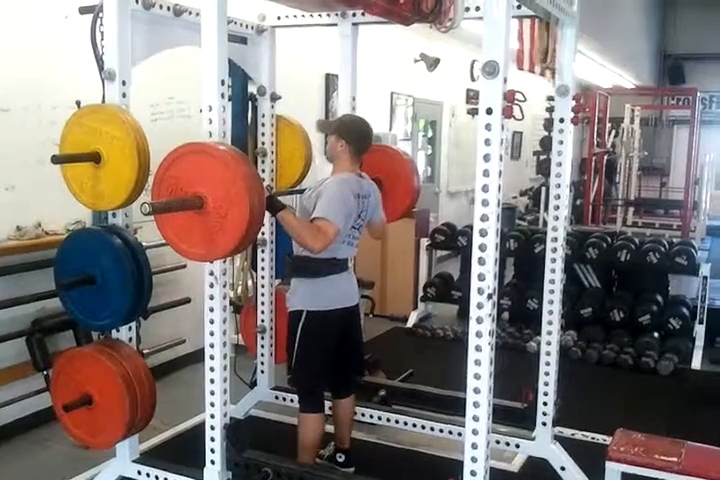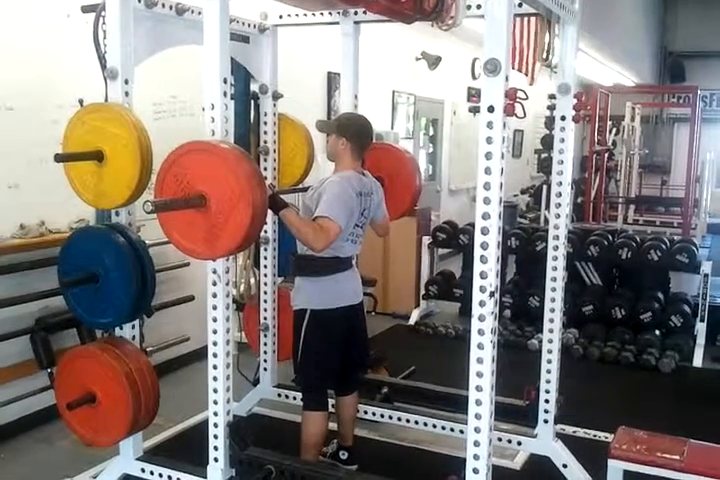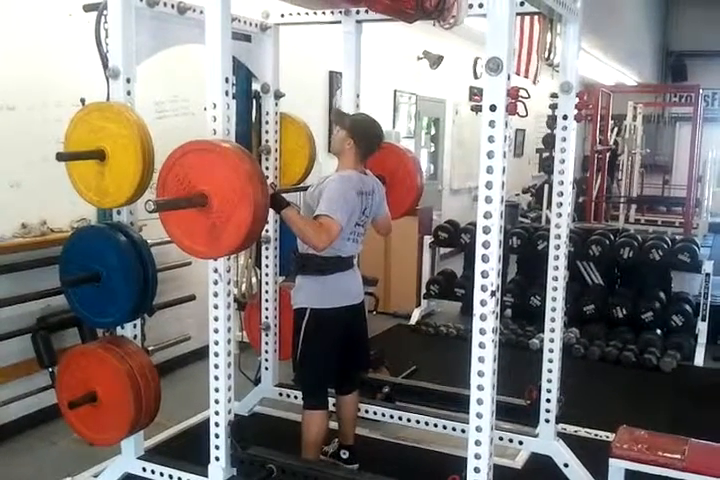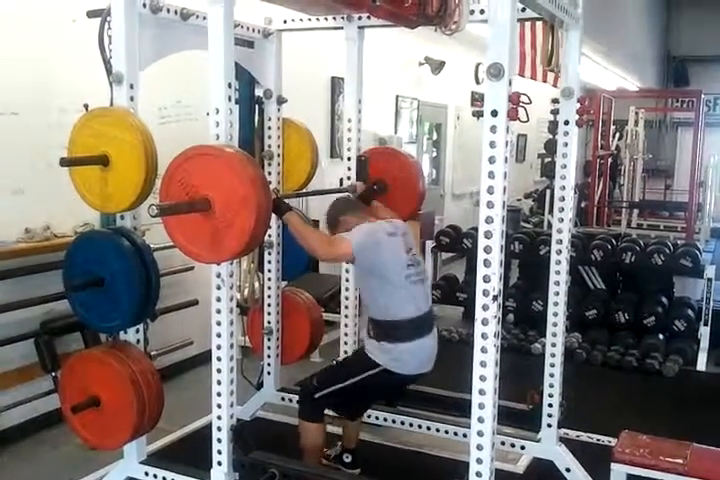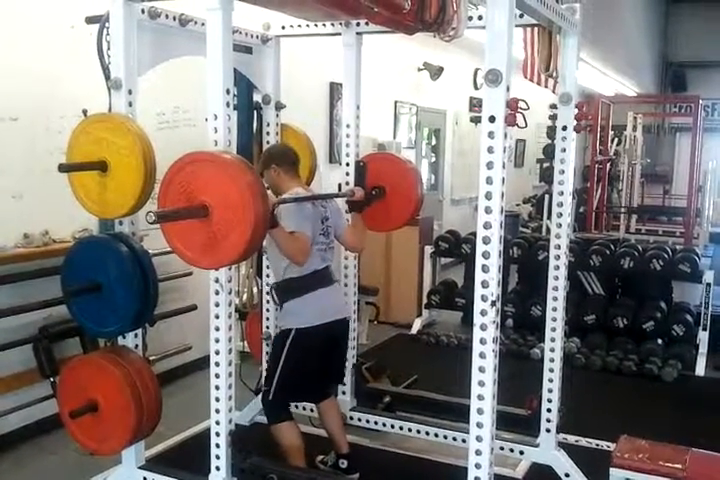
dt=1s
person 1, frame 1
left shoulder: (335, 187)
right shoulder: (367, 187)
left elbow: (316, 240)
right elbow: (378, 230)
left wrist: (276, 207)
left hip: (314, 301)
right hip: (344, 295)
left knee: (310, 393)
right knee: (342, 382)
right ankle: (341, 454)
person 1, frame 2
left shoulder: (338, 185)
right shoulder: (370, 185)
left elbow: (319, 239)
right elbow: (383, 228)
left wrist: (278, 205)
left hip: (320, 299)
right hip: (348, 293)
left knee: (314, 390)
right knee: (346, 380)
right ankle: (344, 451)
person 1, frame 3
left shoulder: (338, 185)
right shoulder: (371, 184)
left elbow: (320, 238)
right elbow: (384, 227)
left wrist: (280, 204)
left hip: (320, 297)
right hip: (349, 293)
left knee: (314, 389)
right knee: (345, 379)
right ankle: (345, 450)
person 1, frame 4
left shoulder: (368, 235)
right shoulder: (397, 228)
left elbow: (326, 249)
left wrist: (283, 210)
right wrist: (369, 197)
left hip: (398, 354)
right hip: (421, 346)
left knee: (312, 395)
right knee: (345, 386)
right ankle: (346, 455)
person 1, frame 5
left shoulder: (291, 204)
right shoulder: (323, 201)
left elbow: (299, 254)
right elbow: (355, 242)
left wrist: (270, 222)
right wrist: (357, 207)
left hip: (304, 317)
right hip: (333, 310)
left knee: (275, 401)
right knee: (322, 388)
